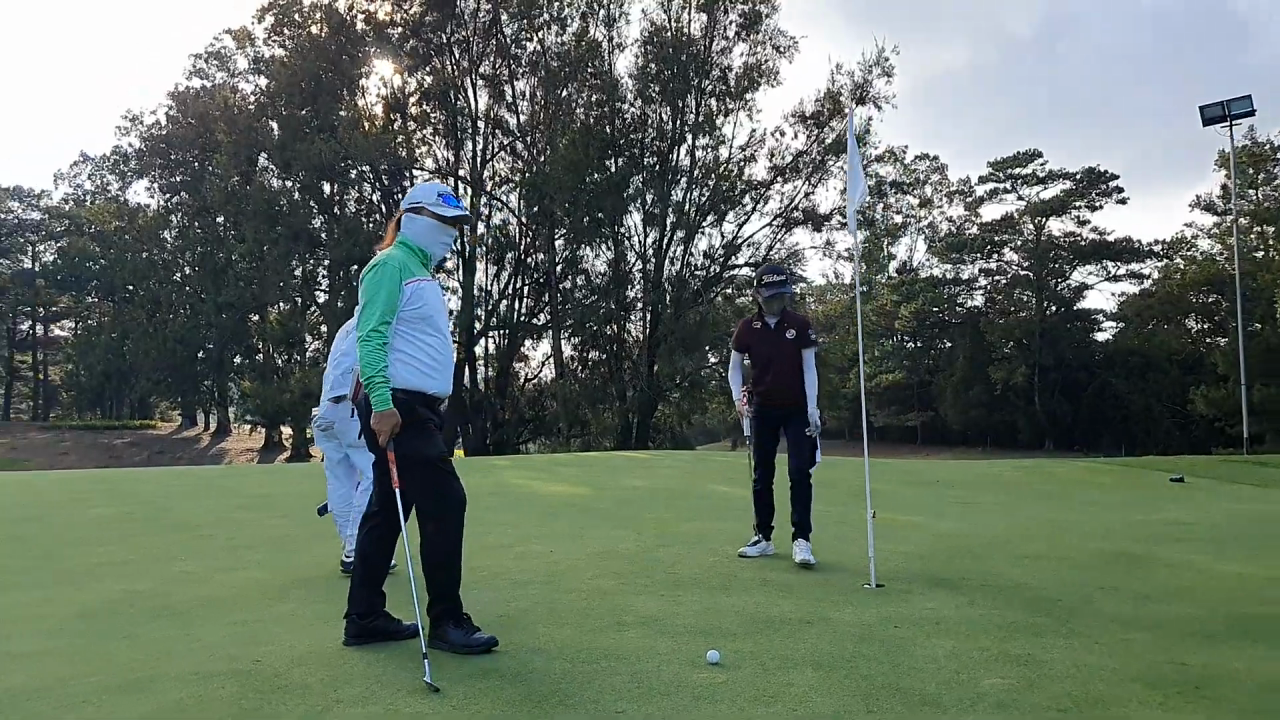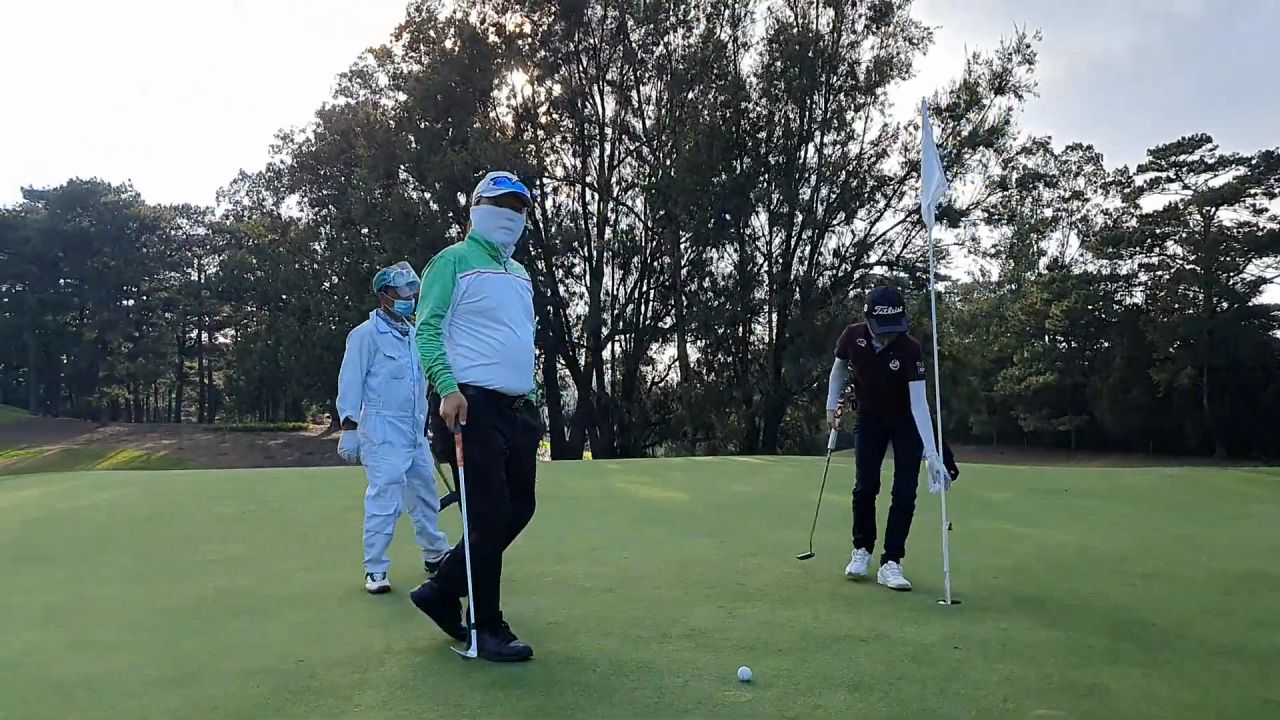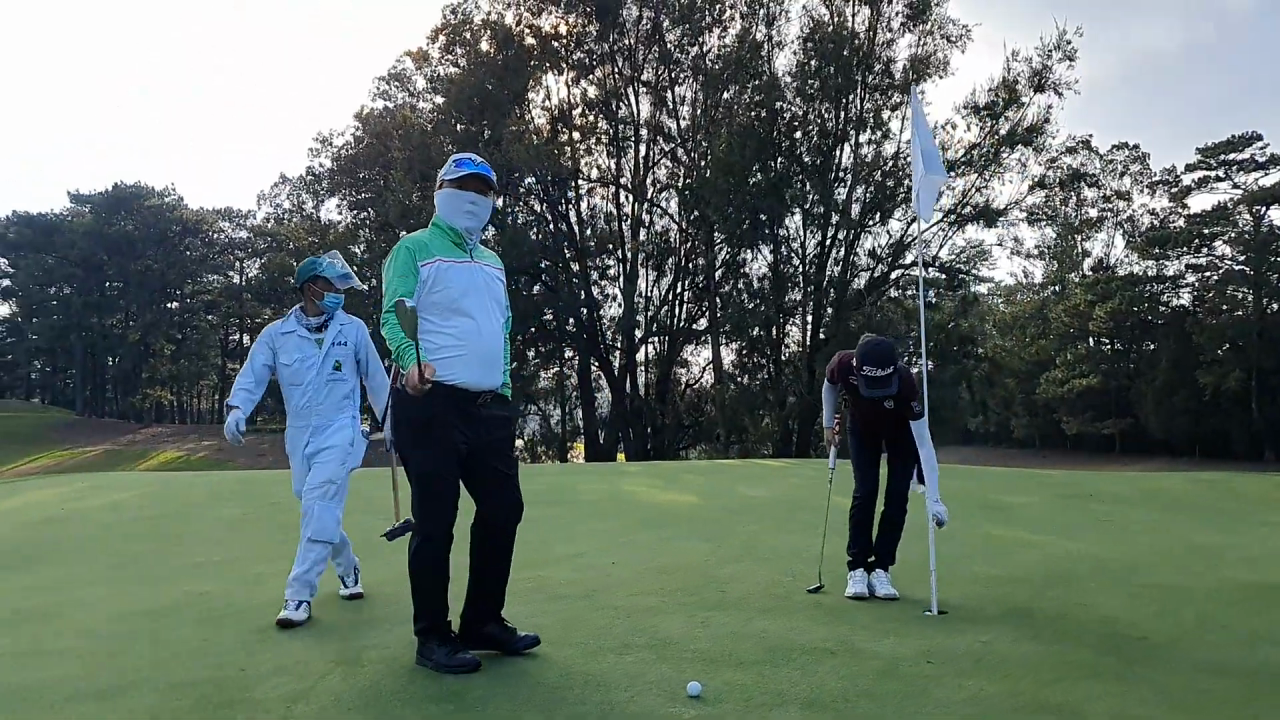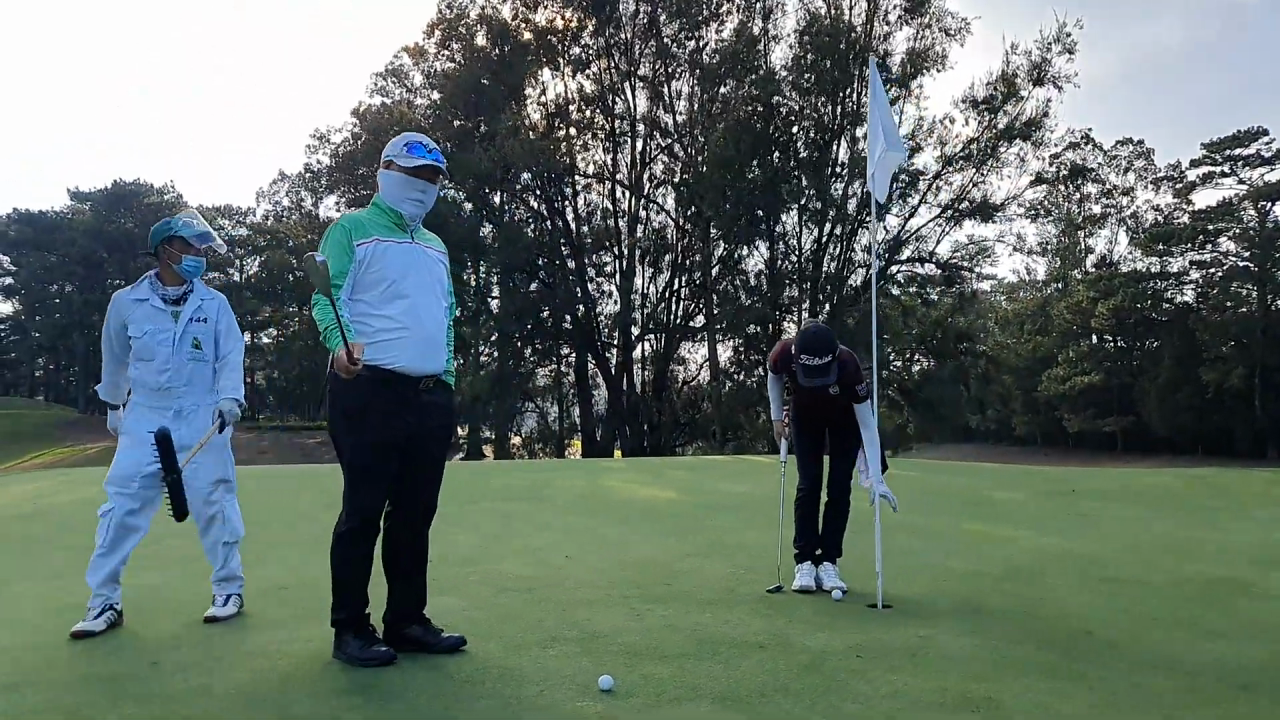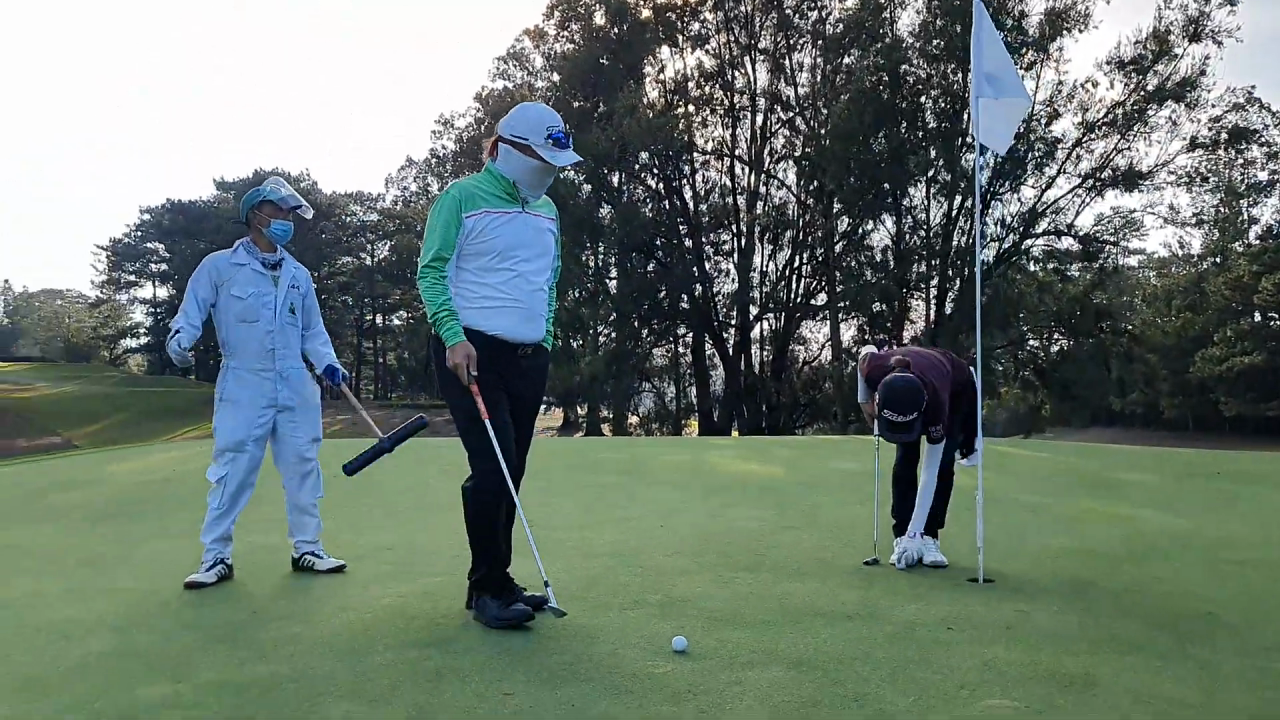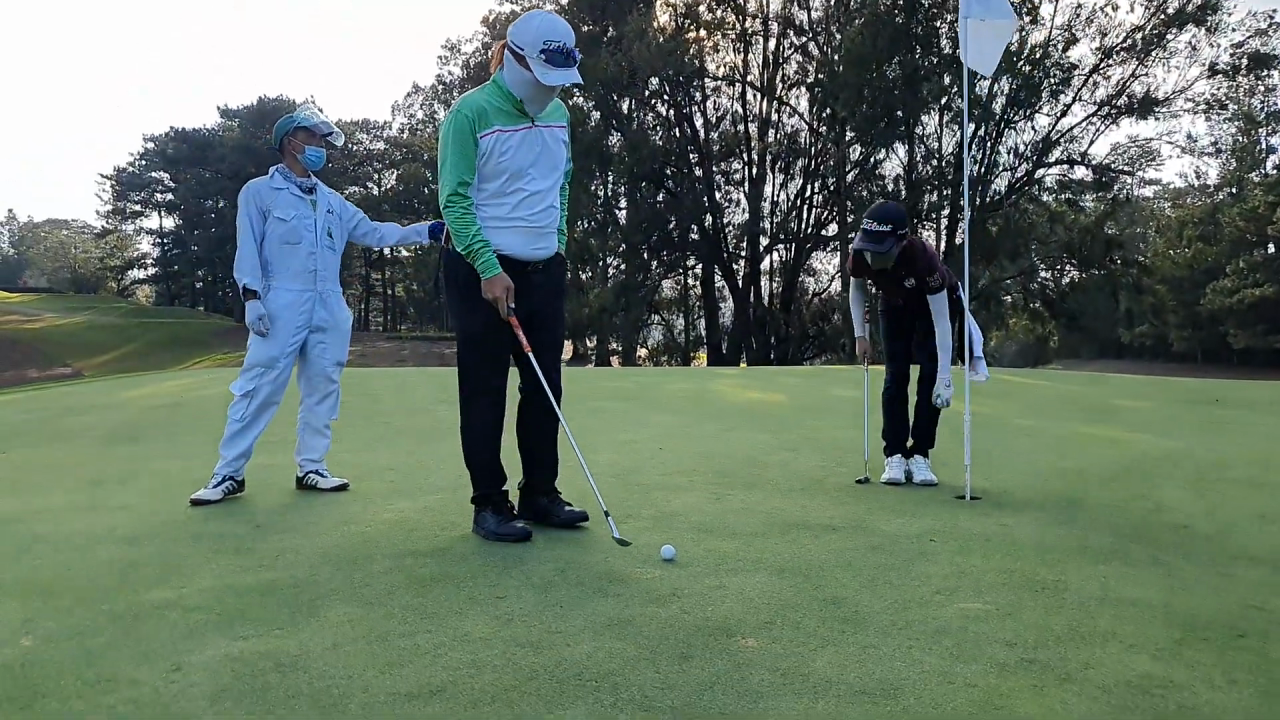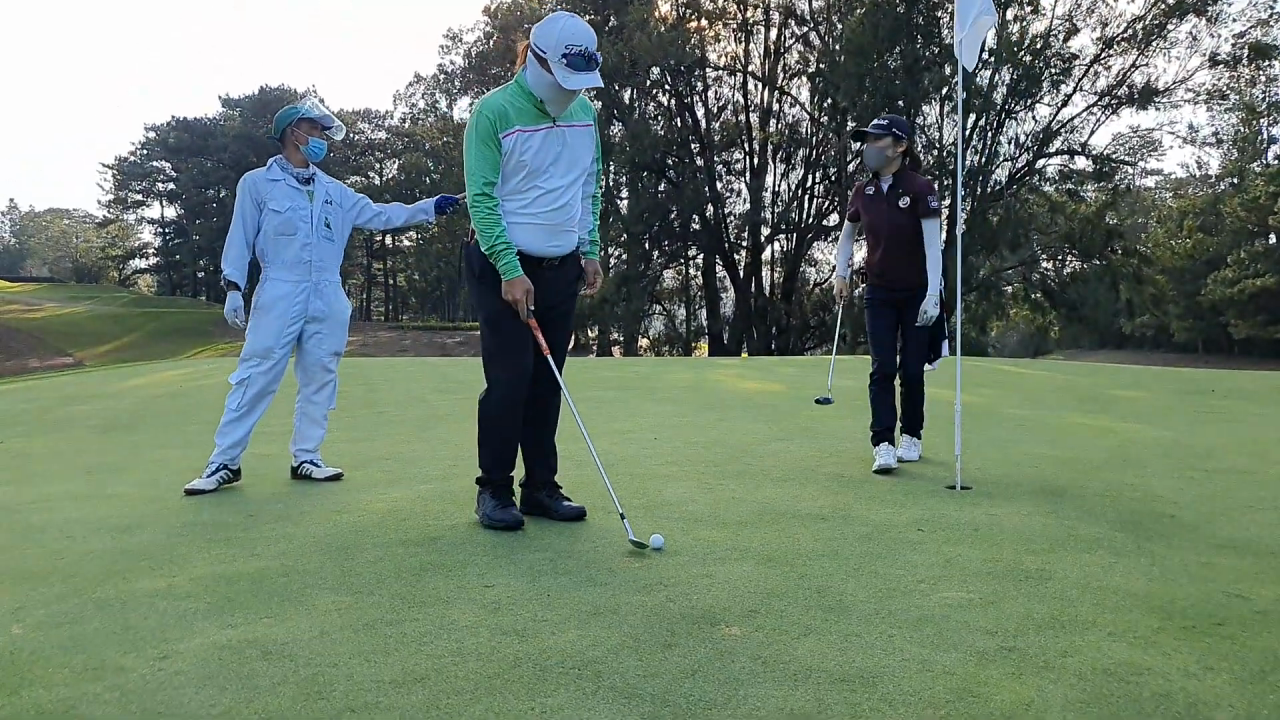
dt=0.5s
person 1, frame 1
left shoulder: (422, 272)
right shoulder: (392, 264)
right elbow: (371, 336)
right wrist: (382, 402)
left hip: (416, 407)
right hip: (397, 408)
left knee: (387, 510)
right knee: (445, 502)
left ankle: (364, 616)
right ankle: (446, 620)
person 1, frame 2
left shoulder: (519, 274)
right shoulder: (454, 261)
right elbow: (429, 328)
left wrist: (529, 400)
right wrist: (447, 386)
left hip: (517, 408)
right hip: (472, 406)
left knee: (518, 508)
right knee: (488, 514)
left ankle: (443, 593)
right ankle: (484, 625)
person 1, frame 3
left shoulder: (493, 262)
right shoulder: (415, 249)
right elbow: (393, 316)
left wrist: (504, 392)
right wrist: (412, 358)
left hip: (490, 406)
right hip: (434, 405)
left knee: (503, 510)
right knee: (436, 521)
left ankle: (483, 621)
right ankle: (433, 636)
person 1, frame 4
left shoulder: (435, 246)
right shoulder: (352, 229)
right elbow: (327, 297)
left wrist: (447, 380)
right wrist: (340, 339)
left hip: (431, 394)
right hip: (370, 389)
left knee: (415, 511)
right knee: (363, 510)
left ankle: (406, 621)
right ankle: (350, 629)
person 1, frame 5
left shoulder: (547, 211)
right shoulder: (461, 197)
right elbow: (431, 272)
left wrist: (545, 342)
right wrist: (453, 336)
left hip: (528, 356)
right hip: (474, 353)
left knee: (508, 471)
right knee: (493, 464)
left ankle: (496, 578)
right ankle: (485, 586)
person 1, frame 6
left shoulder: (557, 114)
right shoulder: (471, 112)
right elbow: (455, 198)
left wrist: (556, 241)
right wrist: (489, 269)
left hip: (544, 270)
right hip: (483, 272)
left knee: (546, 386)
right knee: (485, 392)
left ankle: (539, 493)
right ankle: (489, 504)
person 1, frame 7
left shoulder: (584, 111)
right shoulder: (494, 111)
right elbow: (482, 197)
left wrist: (590, 249)
right wrist: (510, 271)
left hip: (560, 266)
right hip: (502, 267)
left knee: (546, 382)
right knee: (509, 377)
left ankle: (541, 487)
right ankle: (494, 487)
person 2, frame 1
left shoulder: (352, 325)
right elbow: (347, 363)
right wrist: (337, 401)
left hip: (330, 414)
right hip: (350, 410)
left knee: (341, 485)
right knee: (375, 476)
left ankle: (354, 551)
right ankle: (357, 550)
person 2, frame 2
left shoulder: (415, 335)
right shoulder: (366, 334)
right elbow: (350, 384)
left wrist: (424, 421)
right wrist: (349, 428)
left hip: (414, 427)
right hip: (382, 429)
left knee: (425, 489)
right knee: (386, 497)
left ankle: (435, 553)
right ankle: (376, 570)
person 2, frame 3
left shoulder: (353, 328)
right shoulder: (275, 334)
left elbow: (375, 377)
right elbow: (250, 376)
right wrist: (236, 411)
left hip: (339, 430)
right hip: (299, 434)
left knee: (320, 511)
right knee: (316, 511)
left ankle: (298, 597)
right ankle: (348, 570)
person 2, frame 4
left shoulder: (214, 304)
right shoulder: (125, 302)
left elbow: (231, 356)
right elbow: (115, 357)
left wrist: (231, 399)
right wrist: (114, 405)
left hip: (200, 420)
right hip: (144, 420)
left knee: (213, 504)
right knee: (120, 507)
left ankle: (228, 589)
right ankle: (105, 604)
person 2, frame 5
left shoulder: (298, 274)
right shoulder: (218, 266)
left elbow: (313, 328)
right elbow: (191, 312)
left wrist: (328, 362)
right wrist: (179, 340)
left hip: (296, 384)
right hip: (243, 384)
left knee: (304, 466)
right knee: (234, 470)
left ankle: (307, 548)
right ankle: (217, 557)
person 2, frame 6
left shoulder: (332, 201)
right shoulder: (259, 191)
left elbow: (372, 233)
right elbow: (248, 248)
left wrist: (423, 231)
right wrist: (252, 296)
left hip: (330, 307)
right hip: (282, 304)
left knee: (323, 387)
right knee: (259, 386)
left ankle: (311, 467)
right ankle: (229, 473)
person 2, frame 7
left shoulder: (334, 190)
right shoulder: (256, 183)
left elbow: (380, 216)
right elbow: (240, 239)
left wrist: (429, 208)
right wrist: (234, 288)
left hip: (327, 297)
right hip: (279, 294)
left knee: (320, 378)
right knee: (255, 375)
left ankle: (306, 457)
right ankle: (224, 462)
person 3, frame 1
left shoulder: (800, 324)
right shoulder: (747, 327)
left elbow: (809, 369)
right elbow: (734, 367)
left wrist: (812, 408)
right wrist: (738, 397)
left hip: (796, 409)
right hip: (761, 409)
left knee: (799, 473)
right knee: (762, 476)
left ankle: (802, 540)
right ankle: (763, 537)
person 3, frame 2
left shoulder: (909, 348)
right shoulder: (851, 336)
left elbow: (919, 402)
right elbow: (839, 368)
left wrist: (932, 454)
right wrist: (832, 405)
left hip: (906, 423)
right hip: (868, 421)
left knee: (905, 491)
right knee: (865, 486)
left ankle: (891, 561)
right ankle: (862, 548)
person 3, frame 3
left shoulder: (904, 381)
right shoulder: (842, 364)
left elbow: (923, 442)
right elbow: (829, 387)
left wrist: (934, 497)
right wrist: (828, 424)
left hip: (901, 431)
right hip: (862, 427)
left knee: (897, 496)
right knee: (864, 492)
left ankle: (880, 570)
right ankle: (857, 569)
person 3, frame 4
left shoulder: (848, 365)
right shoulder: (784, 352)
left elbow: (868, 427)
left wrist: (875, 477)
right wrist: (777, 415)
left hip: (845, 418)
right hip: (805, 415)
left knee: (839, 486)
right knee: (809, 484)
left ankle: (828, 562)
right ankle: (804, 562)
person 3, frame 5
left shoulder: (934, 400)
right shoulder: (874, 369)
left elbow: (929, 473)
right wrist: (864, 400)
left hip: (956, 391)
left knee: (943, 463)
right knee: (906, 458)
left ankle: (928, 538)
right ankle: (901, 536)
person 3, frame 6
left shoulder: (923, 258)
right shoulder: (861, 252)
left elbow: (941, 322)
right elbow: (858, 289)
left wrist: (945, 378)
right wrist: (861, 334)
left hip: (934, 310)
right hip: (895, 308)
left knee: (931, 380)
right knee: (895, 380)
left ankle: (920, 456)
right ankle: (895, 457)
person 3, frame 7
left shoulder: (921, 188)
right shoulder: (862, 191)
left elbow: (933, 245)
right elbow: (848, 235)
left wrist: (933, 294)
right wrist: (841, 274)
left hip: (917, 293)
right hip: (879, 292)
left knee: (912, 369)
right knee: (882, 368)
left ankle: (911, 437)
right ankle: (883, 444)
